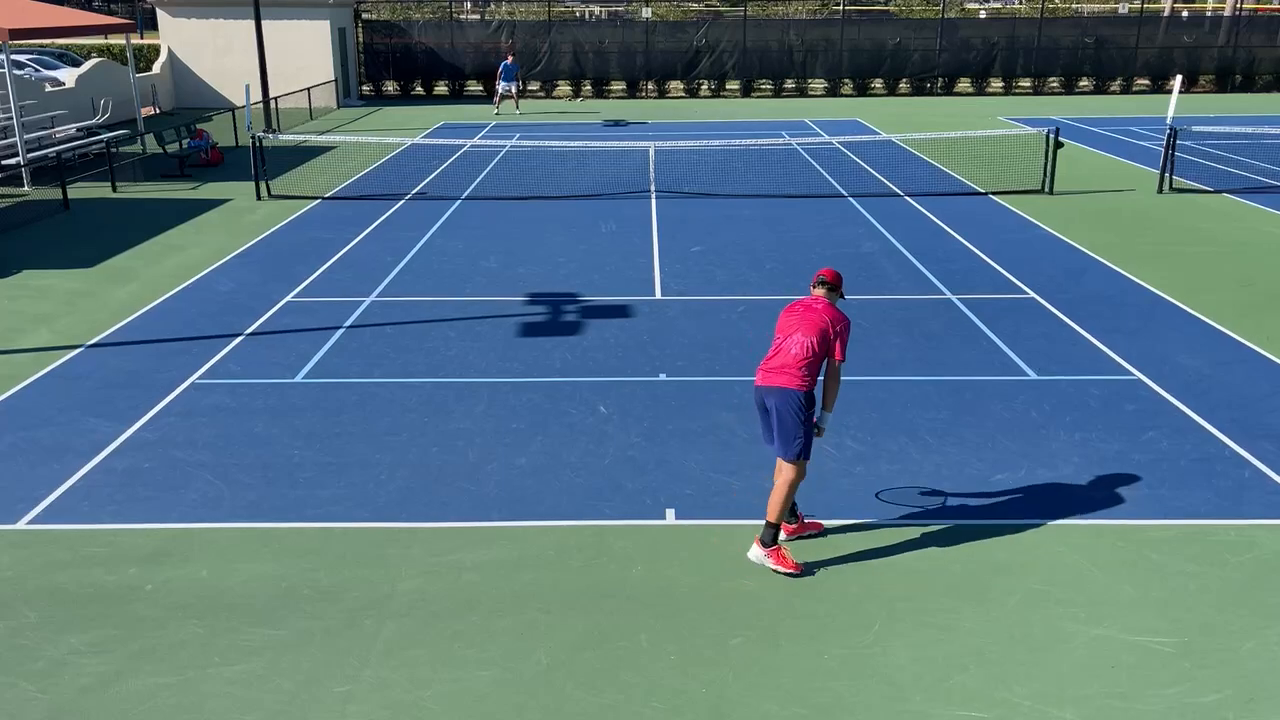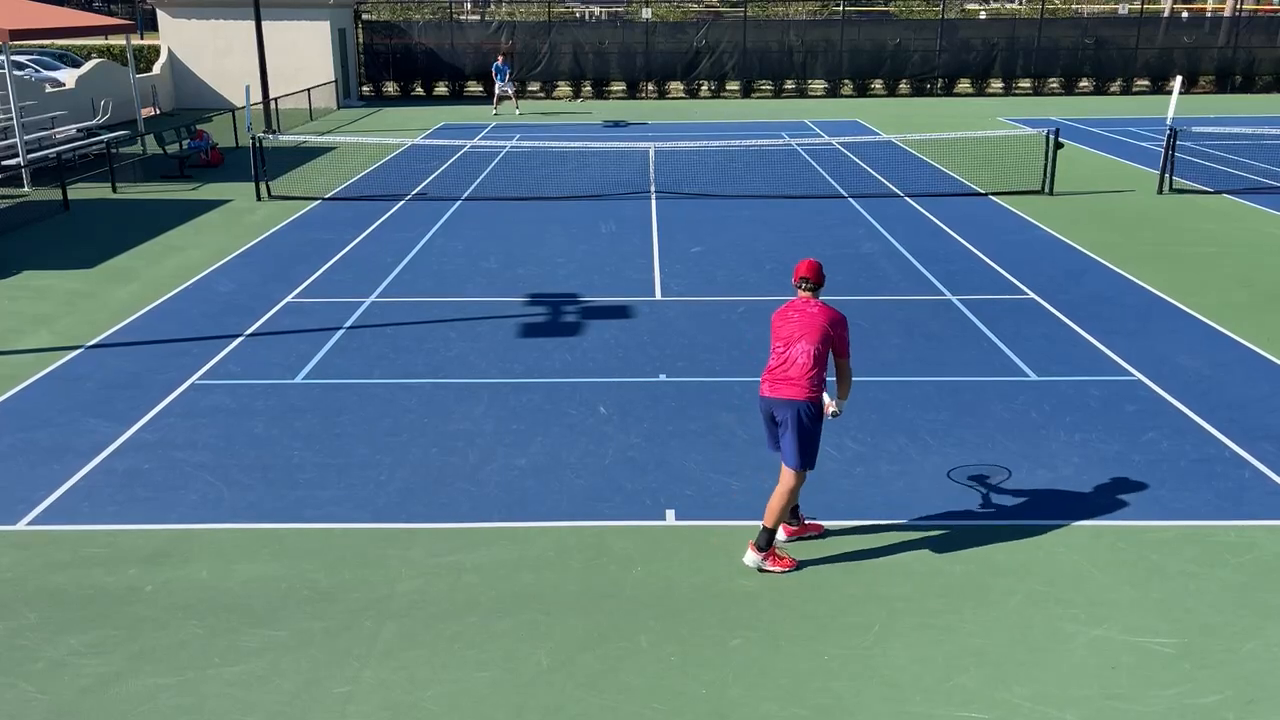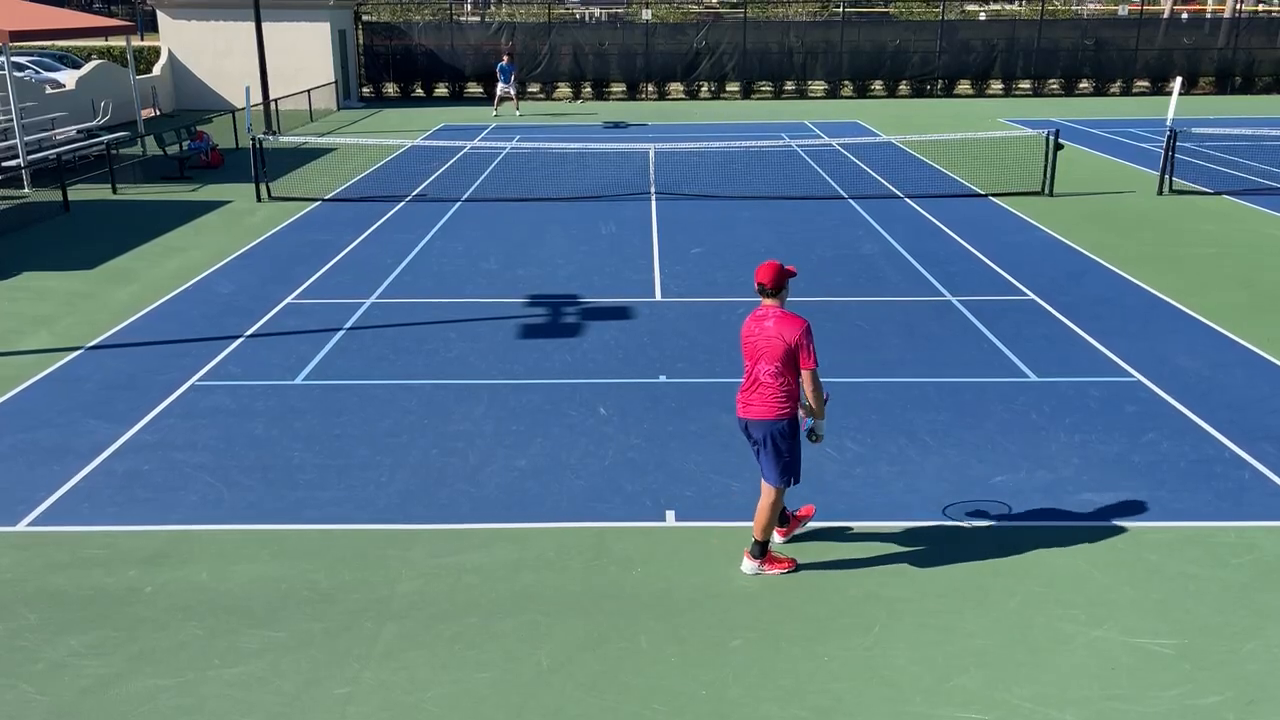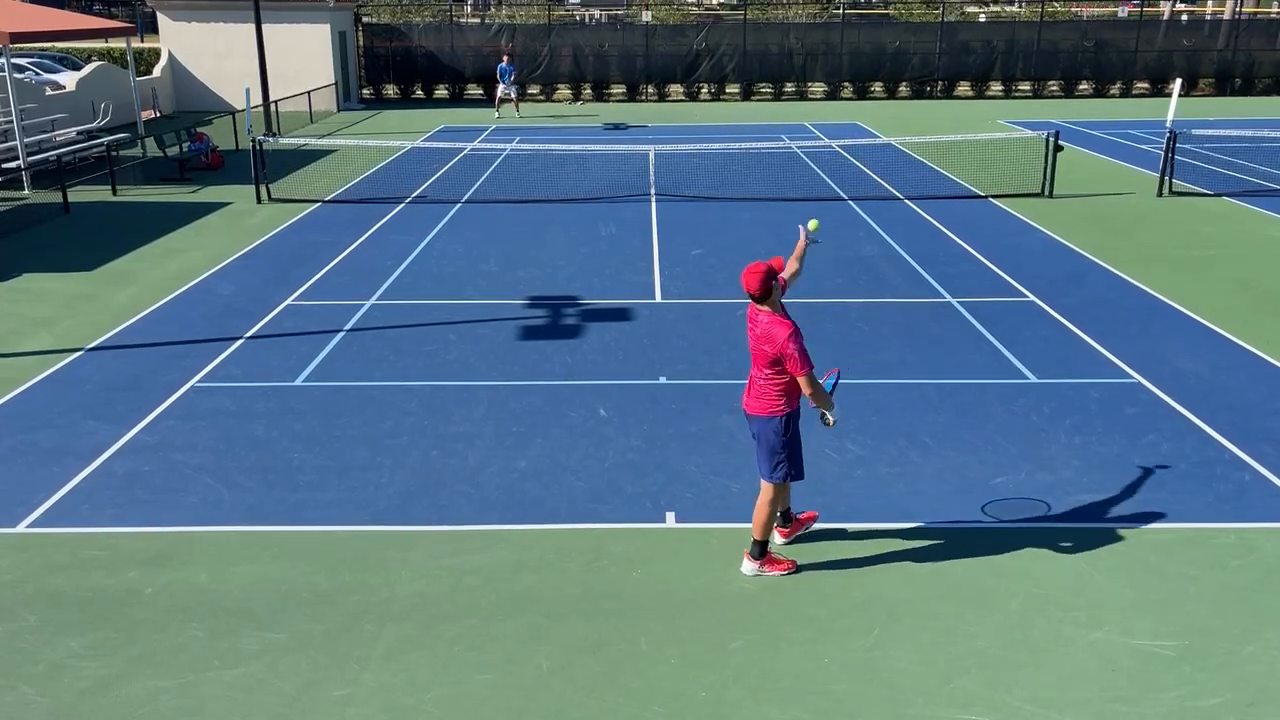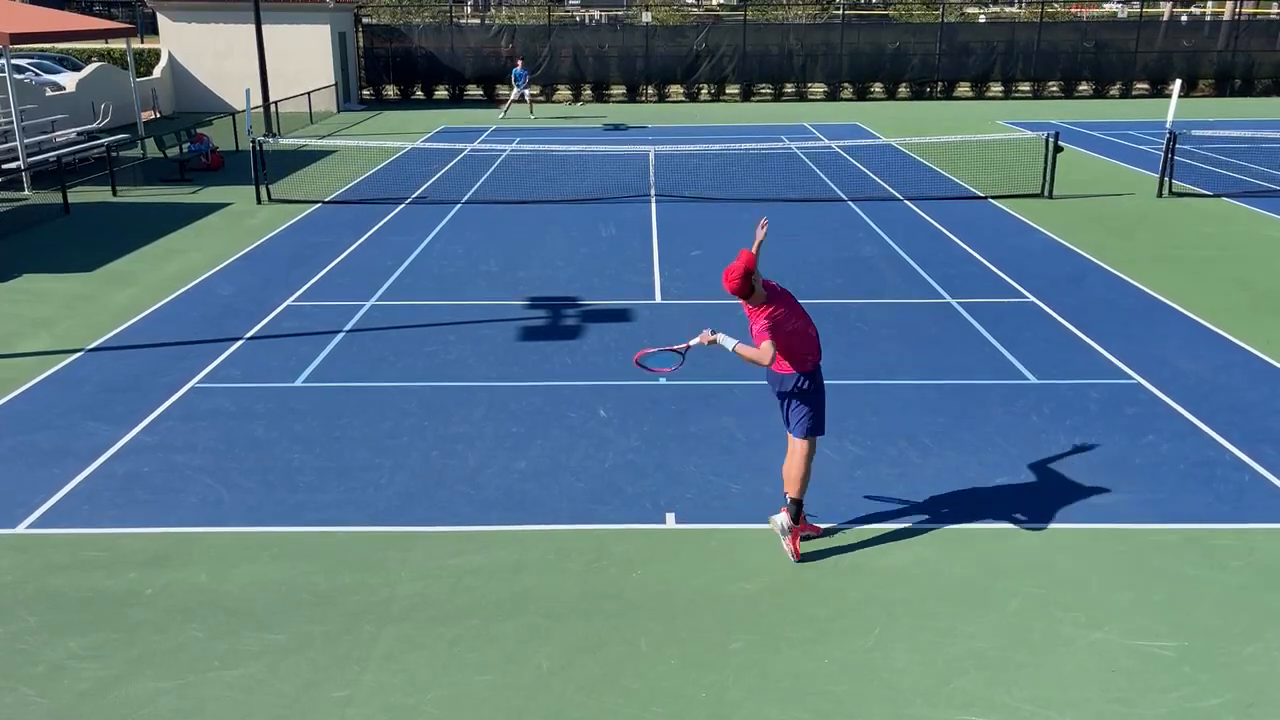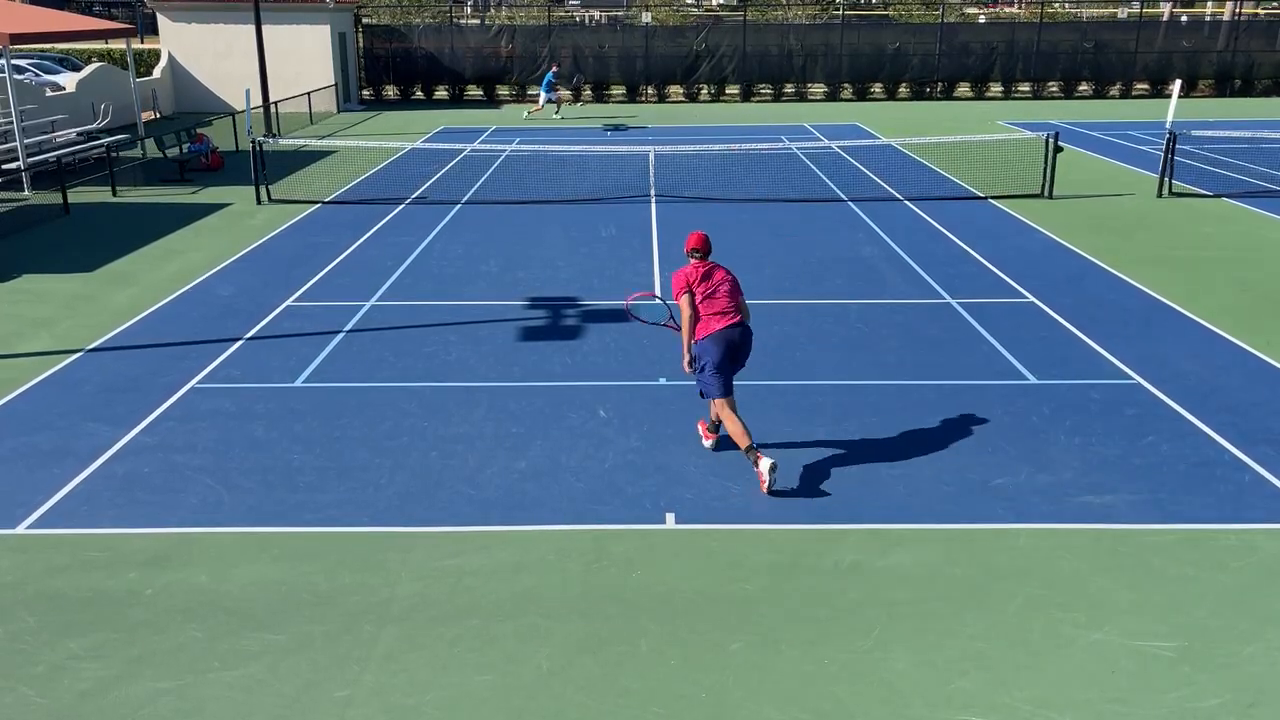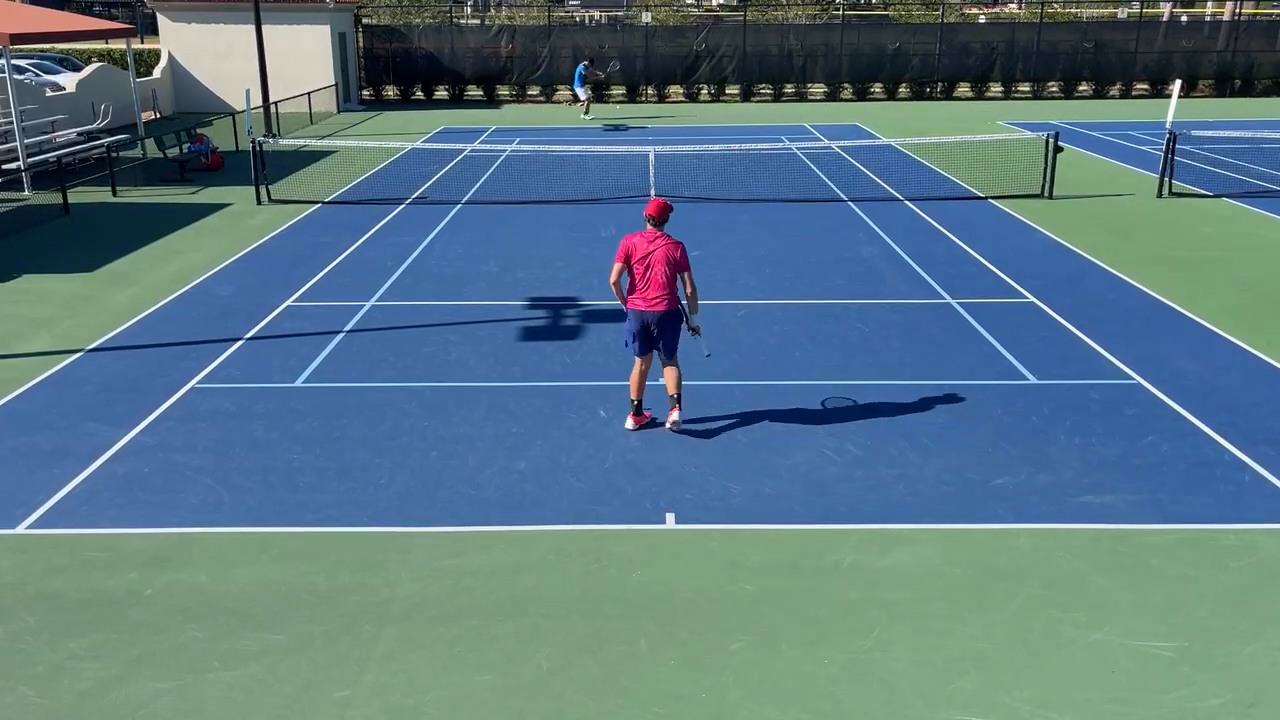
dt=0.7s
person 1, frame 1
left shoulder: (790, 309)
right shoulder: (838, 319)
right elbow: (832, 374)
right wrist: (823, 418)
left hip: (763, 383)
right hip: (792, 390)
left knee: (786, 457)
right knee: (793, 470)
left ankle: (791, 521)
right ankle: (765, 544)
person 1, frame 2
left shoulder: (779, 314)
right shoulder: (835, 318)
right elbow: (843, 370)
right wrist: (839, 402)
left hip: (768, 394)
right hip: (800, 401)
left knee: (790, 464)
right knee: (793, 476)
left ankle: (792, 523)
right ankle: (760, 550)
person 1, frame 3
left shoulder: (749, 323)
right shoulder: (798, 327)
right elbow: (811, 384)
left wrist: (799, 405)
right wrist: (819, 421)
left hip: (746, 411)
right hip: (775, 417)
left knee: (771, 474)
right knee: (773, 487)
left ankle: (783, 523)
right ankle: (756, 557)
person 1, frame 4
left shoulder: (757, 304)
right shoulder: (785, 333)
left elbow: (789, 272)
right elbow: (809, 388)
left wrist: (803, 244)
right wrist: (829, 409)
left hip: (757, 405)
right hip: (774, 414)
left knee: (785, 472)
right knee: (774, 486)
left ankle: (785, 523)
right ankle: (756, 558)
person 1, frame 5
left shoulder: (753, 288)
right shoulder: (764, 319)
left elbow: (744, 265)
right elbow: (768, 357)
left wrist: (757, 243)
right wrist: (725, 340)
left hip: (786, 374)
right hip: (800, 376)
left knee: (798, 444)
right knee: (803, 447)
left ankle: (792, 517)
right ankle: (790, 518)
person 1, frame 6
left shoulder: (682, 275)
right shoulder: (726, 274)
left elbow: (687, 313)
right elbow: (745, 314)
left wrist: (686, 351)
left hip: (713, 340)
right hip: (743, 335)
left knee: (724, 408)
right knee: (716, 382)
left ankle: (760, 460)
right ankle: (711, 431)
person 1, frame 7
left shoulder: (629, 242)
right shoulder: (676, 247)
left elbow: (614, 280)
right elbow: (689, 289)
left wrist: (624, 300)
right wrist: (693, 319)
left hip: (637, 312)
right hip: (666, 313)
left knee: (642, 362)
right knee: (670, 361)
left ankle: (635, 415)
right ankle: (675, 408)
